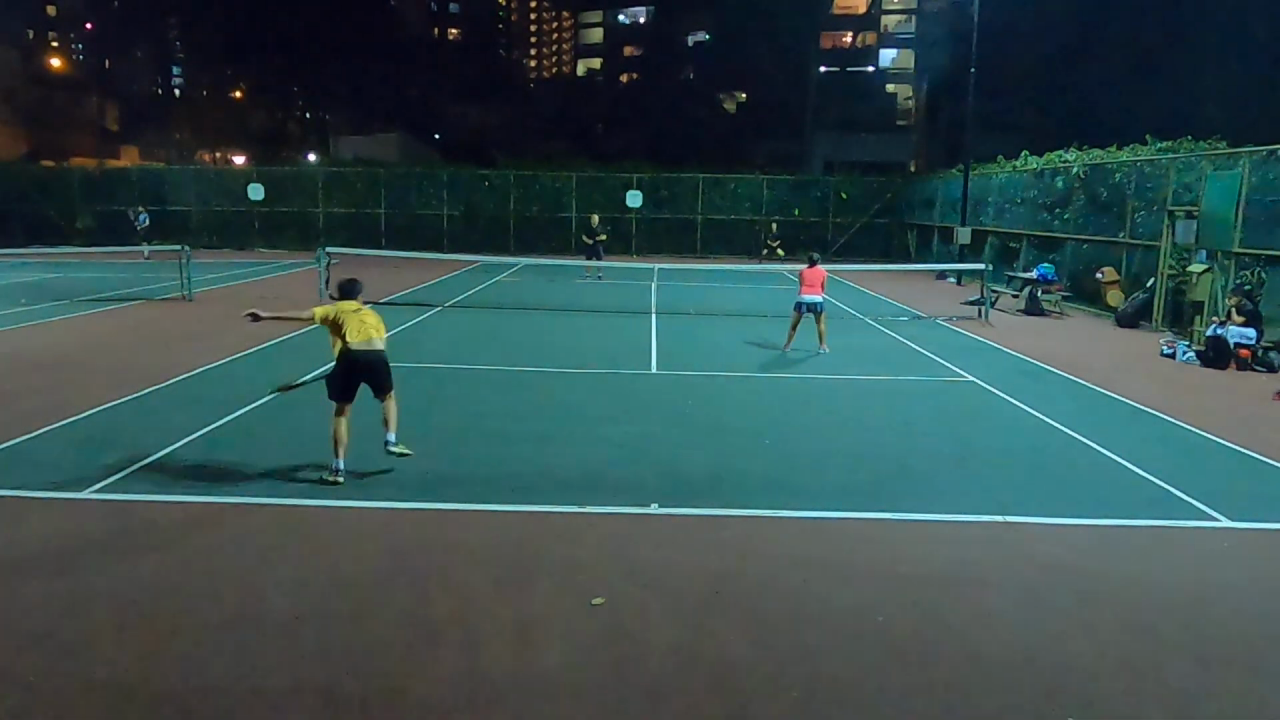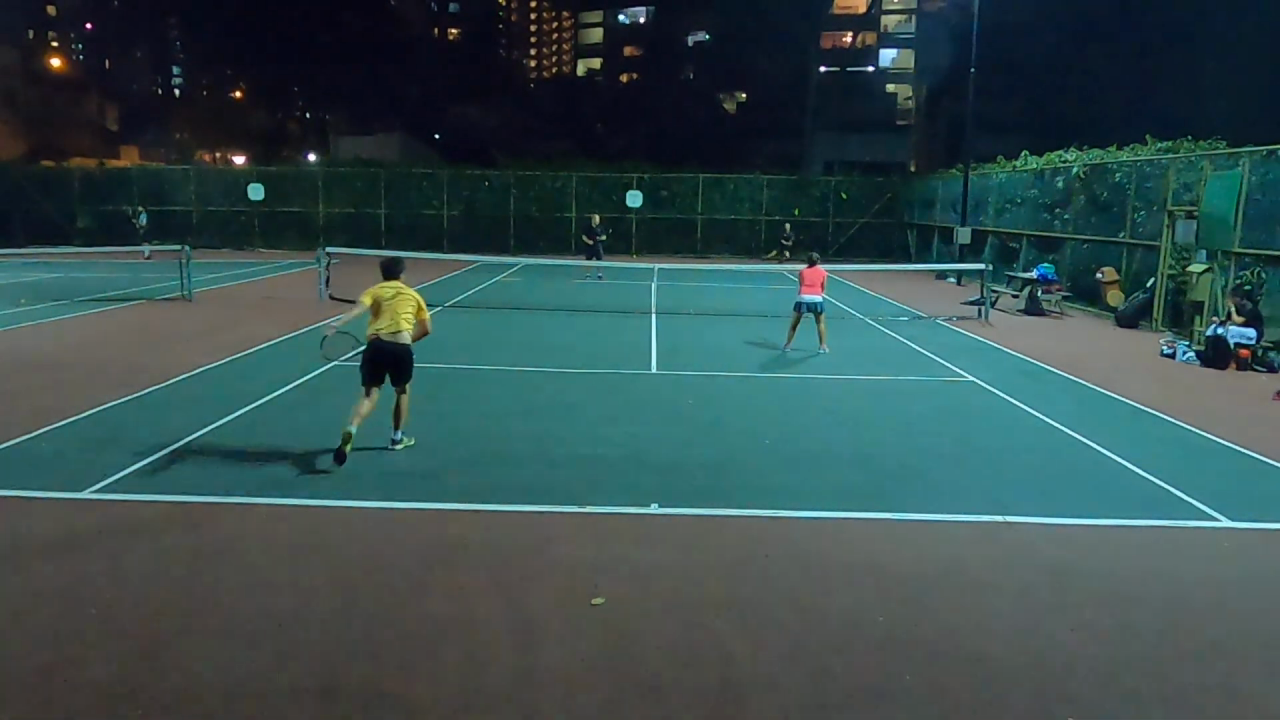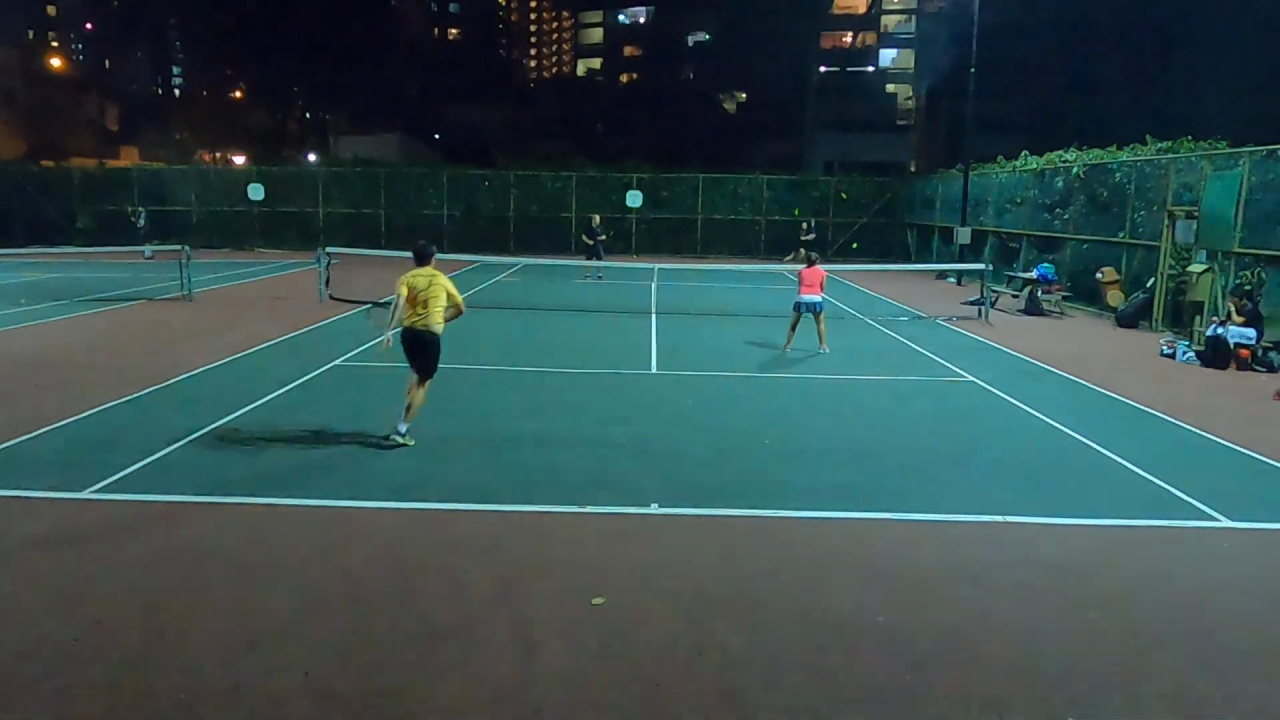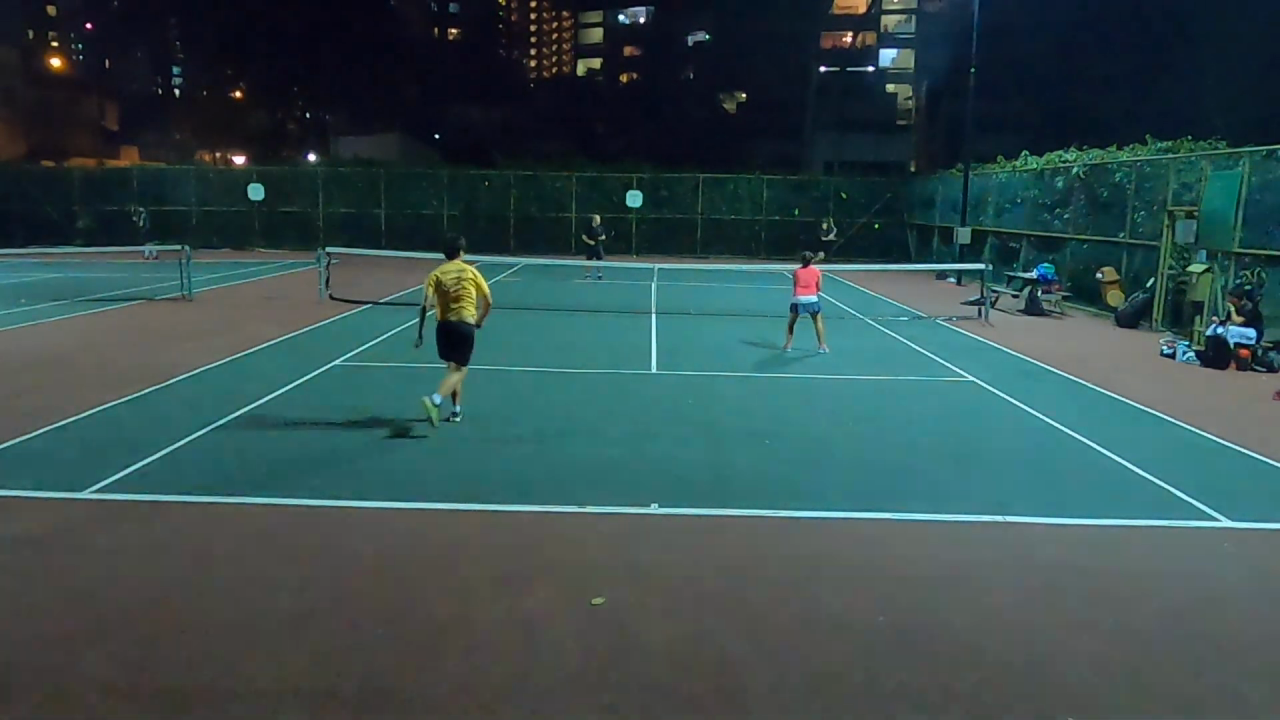
dt=0.2s
person 1, frame 1
left shoulder: (332, 309)
right shoulder: (372, 314)
left elbow: (304, 315)
right elbow: (382, 344)
left wrist: (267, 315)
left hip: (349, 357)
right hip: (377, 355)
left knee: (341, 413)
right knee: (388, 398)
left ankle: (338, 468)
right ankle: (391, 441)
person 1, frame 2
left shoulder: (374, 291)
right shoulder: (413, 295)
left elbow: (359, 308)
right elbow: (426, 329)
left wrist: (338, 323)
left hip: (376, 346)
right hip: (400, 347)
left knee: (368, 397)
right knee: (402, 391)
left ankle: (350, 432)
right ankle: (397, 438)
person 1, frame 3
left shoulder: (406, 278)
right shoulder: (443, 280)
left elbow: (399, 304)
right elbow: (460, 308)
left wrist: (389, 330)
left hip: (409, 332)
right hip: (430, 334)
left knee: (418, 374)
right knee: (422, 383)
left ankle: (403, 424)
right ankle: (401, 430)
person 1, frame 4
left shoulder: (436, 275)
right shoulder: (472, 272)
left elbow: (425, 305)
right elbow: (488, 302)
left wrist: (420, 333)
right wrist: (479, 320)
left hip: (444, 325)
right hip: (464, 325)
left knee: (453, 367)
right knee: (459, 371)
left ankle: (456, 410)
right ankle: (435, 400)
